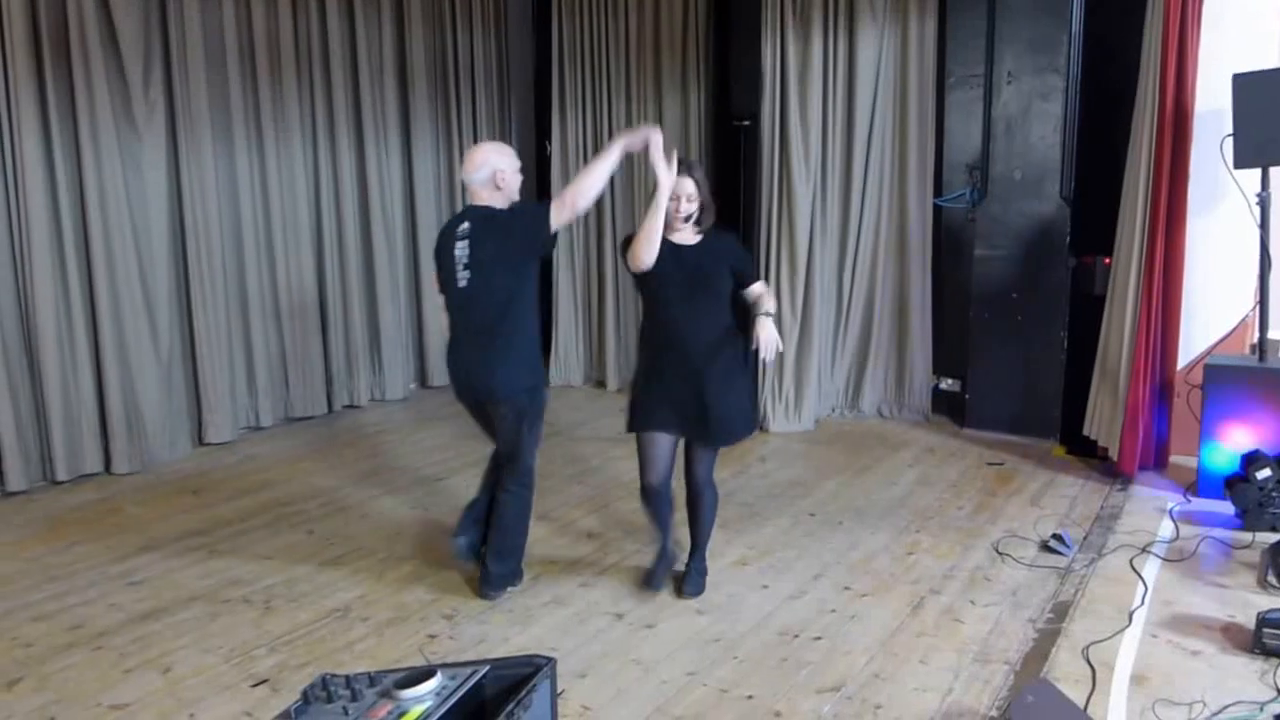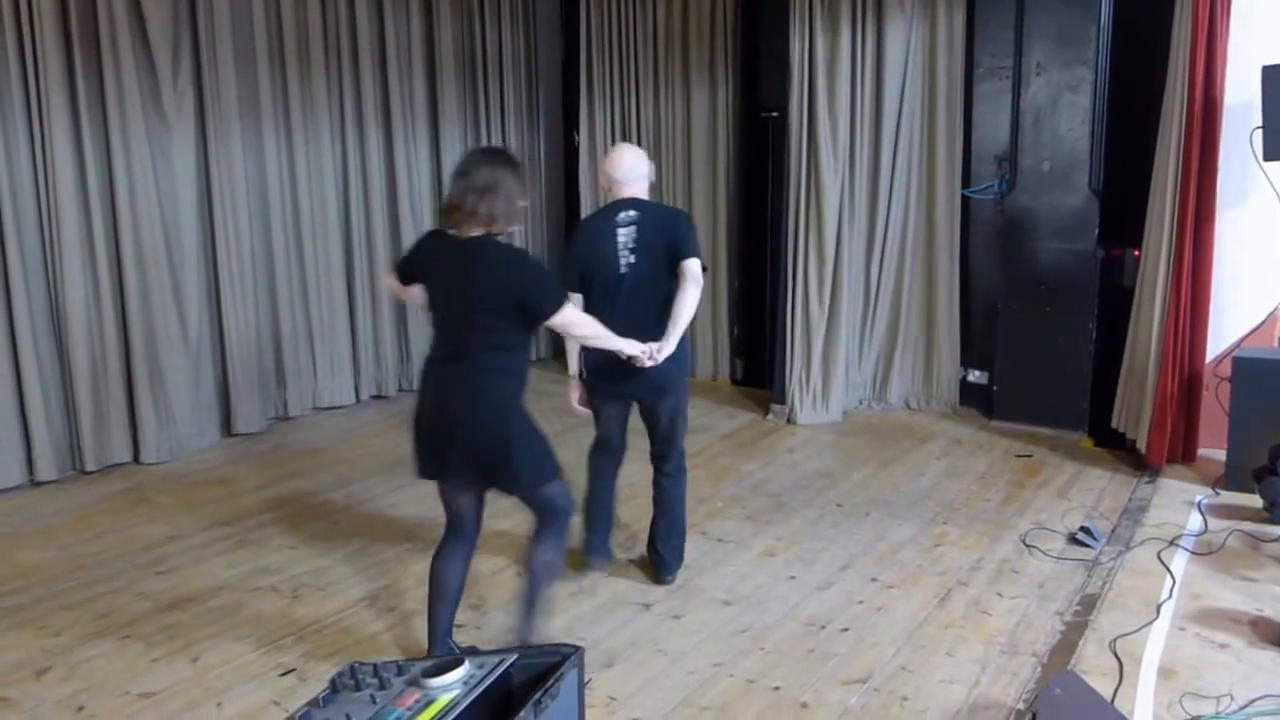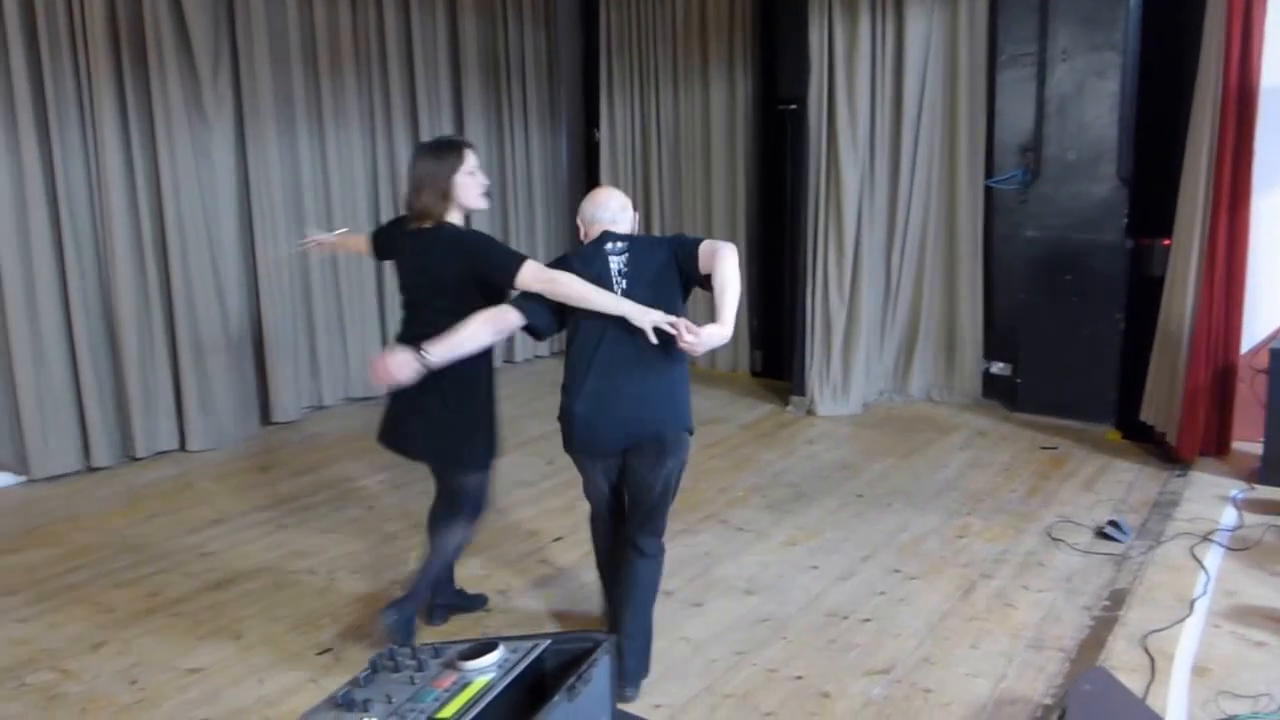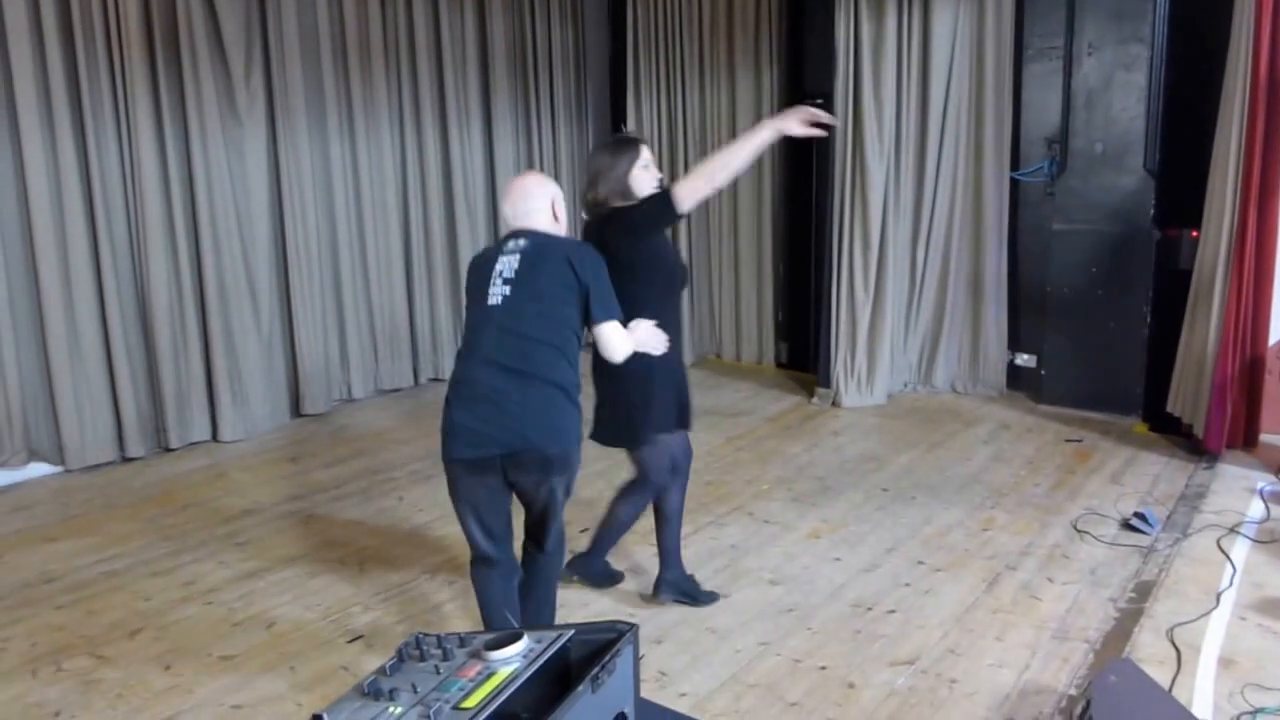
dt=1s
person 1, frame 1
left shoulder: (723, 245)
right shoulder: (645, 240)
left elbow: (760, 292)
right elbow: (641, 262)
left wrist: (764, 317)
right wrist: (659, 179)
left hip: (716, 376)
right hip: (660, 377)
left knee: (699, 474)
right knee: (654, 481)
left ankle: (697, 559)
right ankle: (664, 548)
person 1, frame 2
left shoulder: (434, 247)
right shoulder: (510, 265)
left elbow: (397, 285)
right elbow: (575, 326)
right wrist: (626, 345)
left hip: (441, 404)
right hip: (489, 409)
left knee: (461, 527)
right knee: (555, 510)
left ankle: (438, 646)
right ankle: (528, 633)
person 1, frame 3
left shoulder: (404, 234)
right shoulder: (469, 249)
left elbow: (361, 241)
right elbow: (548, 282)
left wrist: (329, 240)
right wrist: (631, 309)
left hip: (419, 381)
right hip: (458, 387)
left knee: (452, 491)
right knee: (468, 503)
left ankle: (440, 595)
right ankle: (406, 608)
person 1, frame 4
left shoulder: (618, 228)
right shoulder: (626, 225)
right elbow: (703, 182)
right wrist: (771, 128)
left hip: (655, 368)
right hip: (638, 372)
left knee: (675, 464)
right knee: (655, 474)
left ankle: (671, 576)
right ankle: (590, 559)
person 2, frame 1
left shoulder: (449, 233)
right shoulder: (509, 227)
right elbow: (575, 202)
right wrist: (622, 144)
left hip: (466, 374)
right hip: (514, 376)
left knee: (504, 457)
right knee: (516, 473)
left ankle: (471, 533)
right ankle: (498, 573)
person 2, frame 2
left shoulder: (586, 232)
right shoulder: (675, 222)
left elbow: (573, 310)
right elbow: (691, 280)
left wrist: (575, 374)
right wrist: (670, 343)
left hip: (605, 367)
right hip: (664, 368)
left knee: (605, 453)
right knee: (669, 462)
left ankle: (596, 546)
right ankle: (666, 560)
person 2, frame 3
left shoulder: (567, 268)
right shoulder: (670, 251)
left elbow: (502, 320)
right elbow: (722, 253)
left wrist: (423, 358)
right wrist: (722, 326)
left hip: (591, 421)
right hip: (661, 420)
left knee: (607, 521)
right knee: (644, 539)
left ankle: (622, 612)
right ankle: (627, 668)
person 2, frame 4
left shoulder: (481, 265)
right shoulder: (579, 257)
right elbow: (614, 350)
right wrist: (638, 336)
left hip: (468, 429)
right hip: (546, 430)
left knee: (490, 556)
right knee: (545, 540)
